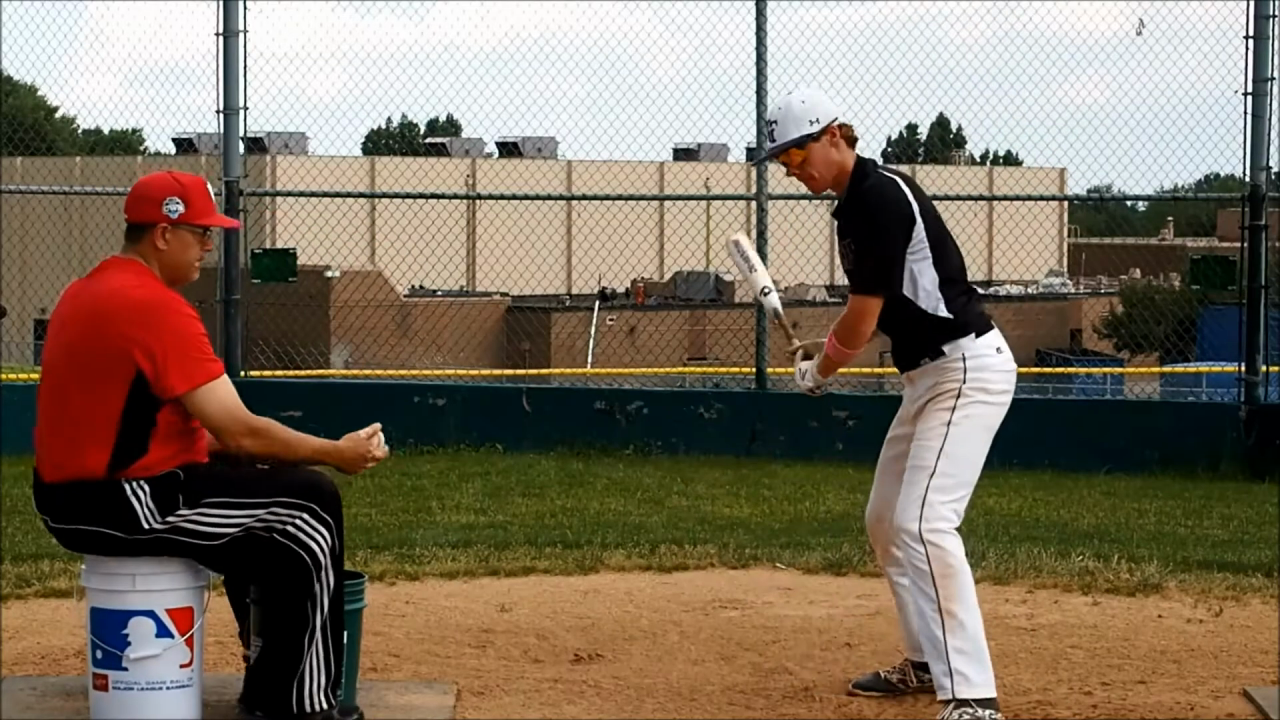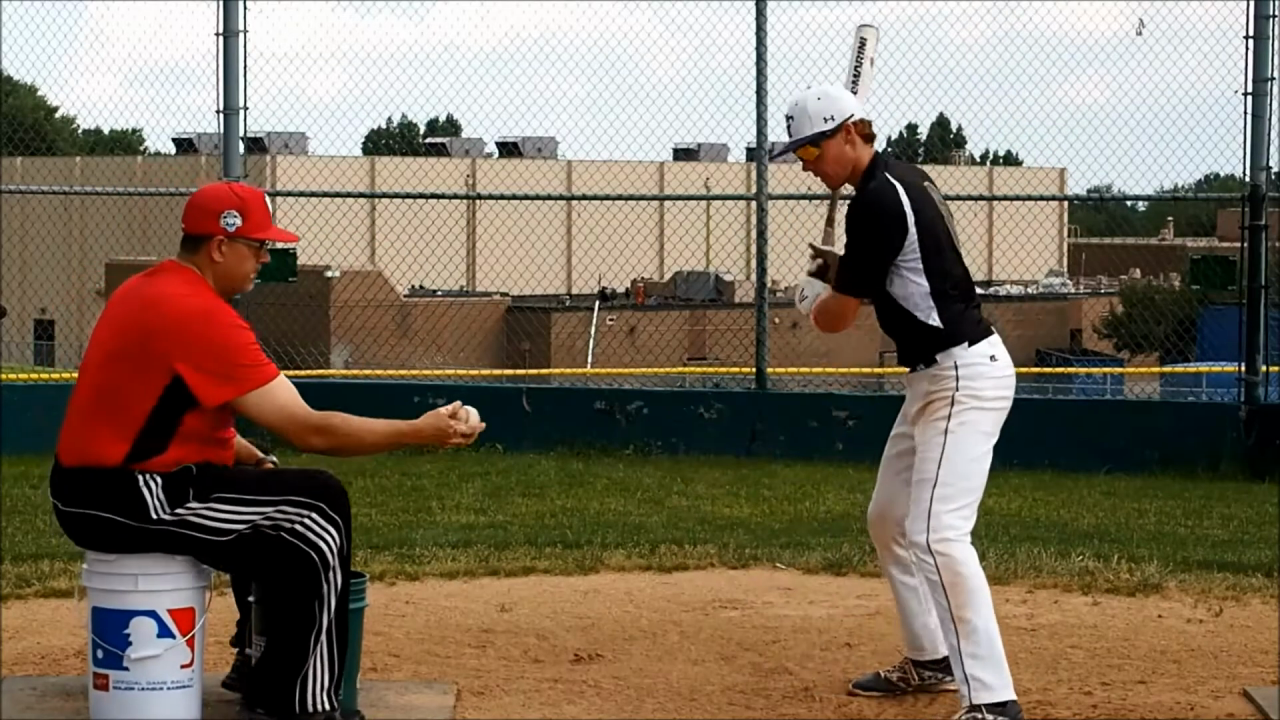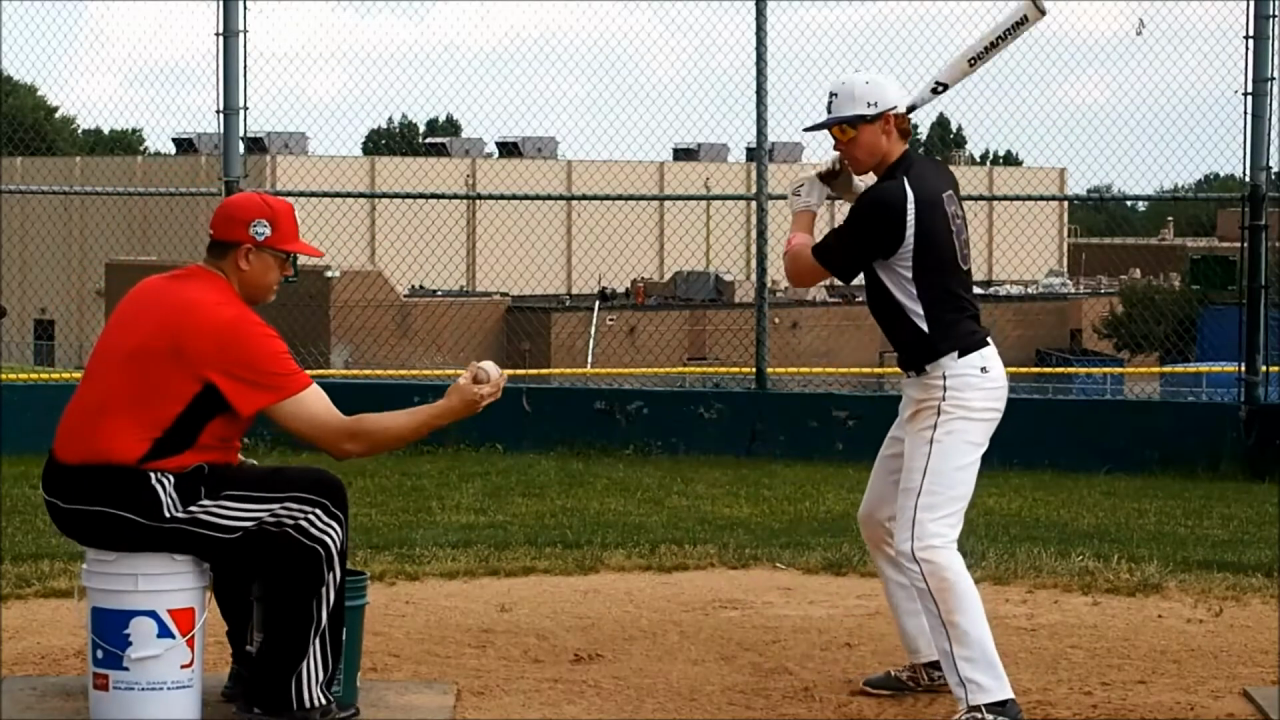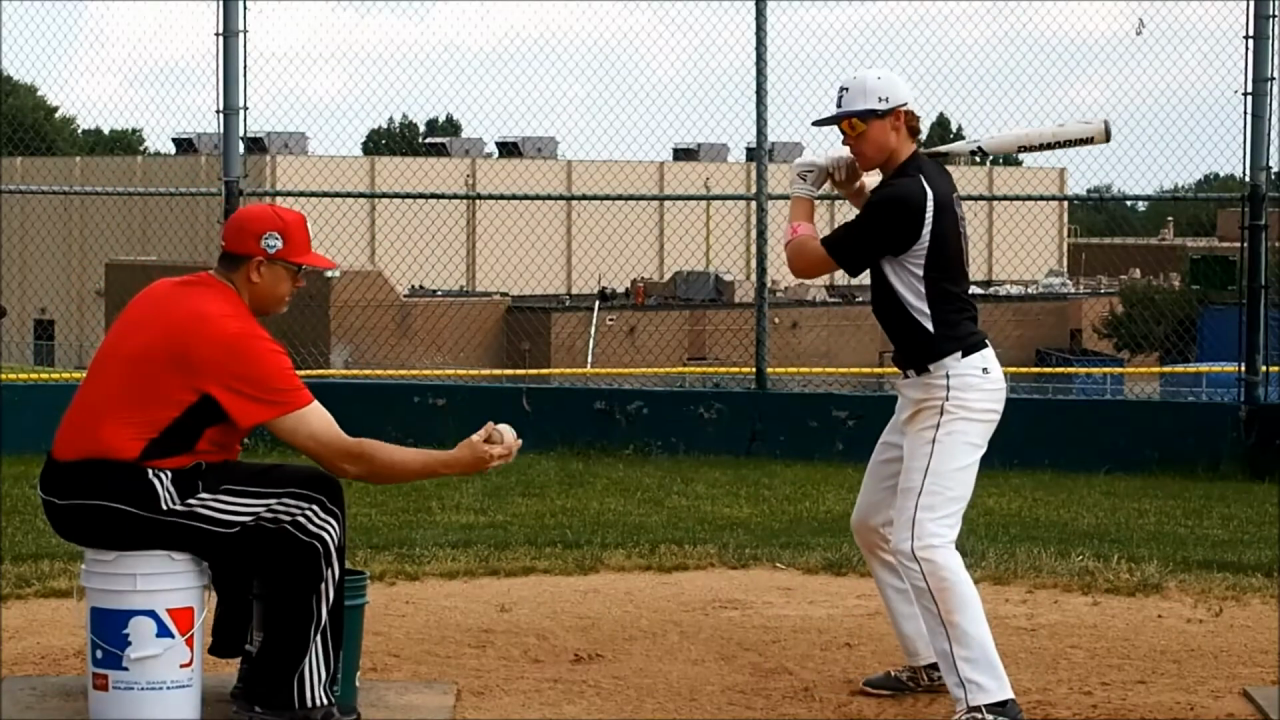
dt=0.4s
person 1, frame 1
left shoulder: (880, 194)
right shoulder: (853, 202)
left elbow: (862, 317)
left wrist: (819, 370)
right wrist: (826, 350)
left hip: (967, 369)
right hip: (927, 374)
left knee: (921, 522)
right knee: (885, 521)
right ankle: (928, 660)
person 1, frame 2
left shoulder: (875, 200)
right shoulder: (899, 178)
left elbow: (841, 316)
left wrist: (810, 300)
right wrist: (848, 271)
left hip: (963, 375)
right hip: (941, 374)
left knee: (937, 533)
right knee: (889, 518)
right ankle: (930, 658)
person 1, frame 3
left shoulder: (889, 201)
right shoulder: (931, 175)
left elbow: (801, 272)
left wrist: (805, 206)
right wrist: (852, 190)
left hip: (954, 383)
right hip: (938, 380)
left knee: (924, 539)
right knee: (880, 520)
right ankle: (931, 661)
person 1, frame 4
left shoulder: (908, 196)
right shoulder: (921, 178)
left elbow: (804, 261)
right elbow: (881, 208)
left wrist: (802, 194)
right wrist: (851, 185)
left hip: (954, 385)
right hip: (928, 384)
left knee: (922, 539)
right knee: (873, 523)
right ankle: (929, 662)
person 2, frame 1
left shoulder: (90, 288)
right shoulder: (158, 307)
right elbow: (240, 431)
left wrist: (246, 451)
right wrist: (336, 452)
left hip: (79, 493)
right hip: (119, 505)
left knee: (263, 491)
right knee: (310, 505)
person 2, frame 2
left shoulder: (144, 289)
right shoulder: (203, 315)
right elbow: (309, 431)
left wrist: (257, 461)
right wrist: (418, 431)
left hip: (95, 488)
right hip: (125, 500)
left knee: (285, 501)
right knee: (317, 509)
left ankle: (268, 676)
person 2, frame 3
left shoulder: (154, 289)
right shoulder: (235, 326)
right elbow: (343, 438)
left wrist: (236, 463)
right wrist: (447, 408)
left hip: (77, 487)
right hip: (124, 499)
left knee: (264, 504)
right knee: (315, 513)
left ankle: (258, 673)
person 2, frame 4
left shoulder: (164, 293)
right shoulder: (238, 337)
right elbow: (345, 457)
right wrist: (454, 460)
left hip: (74, 487)
right hip: (119, 497)
left knee: (267, 505)
right knee: (313, 513)
left ankle: (261, 672)
